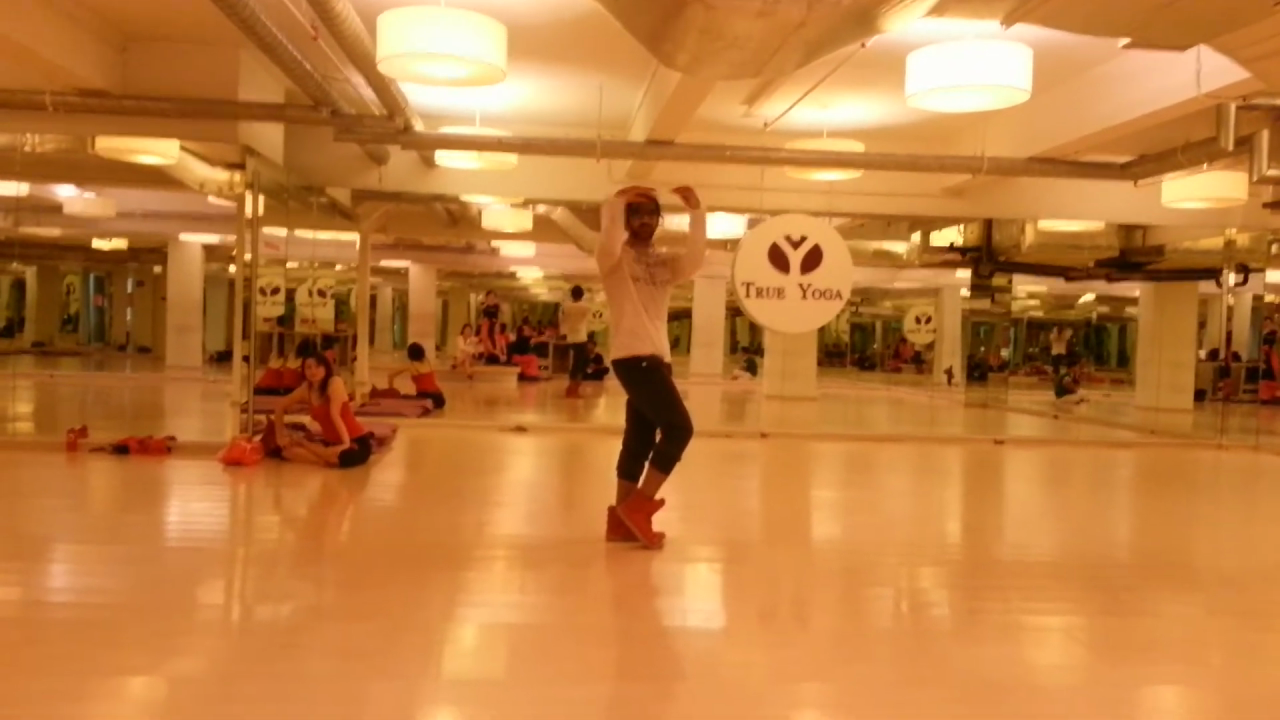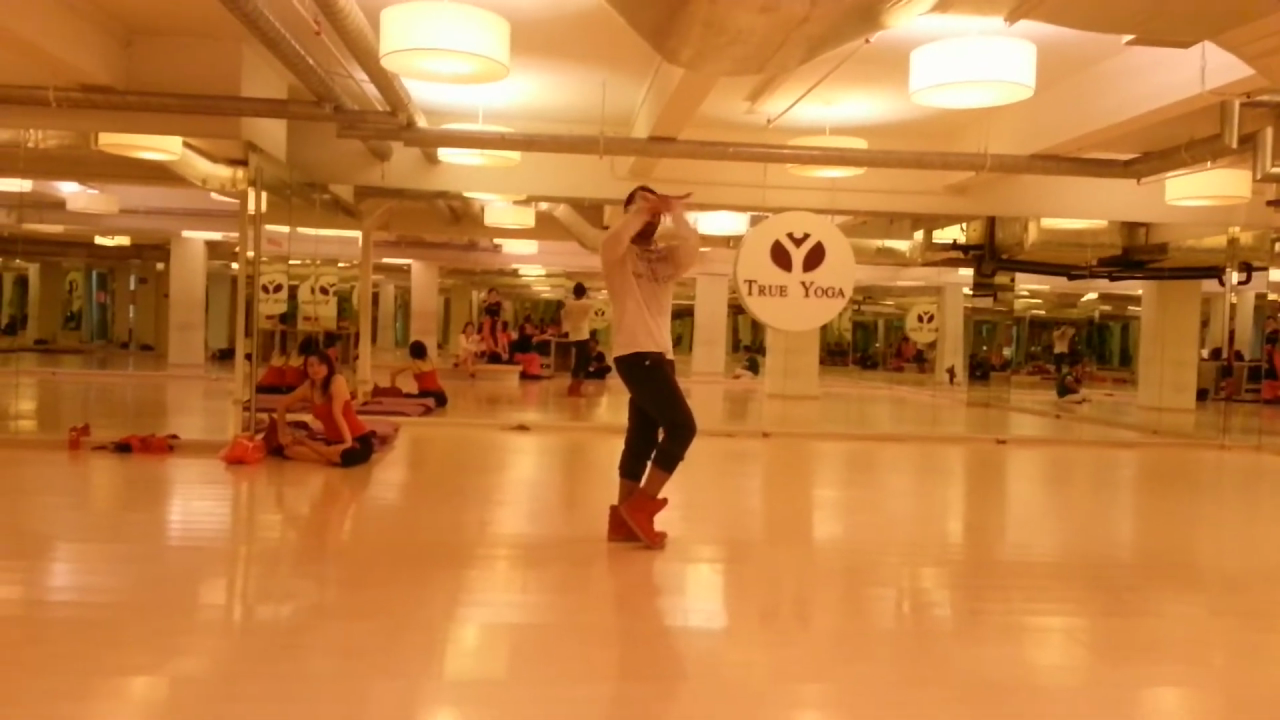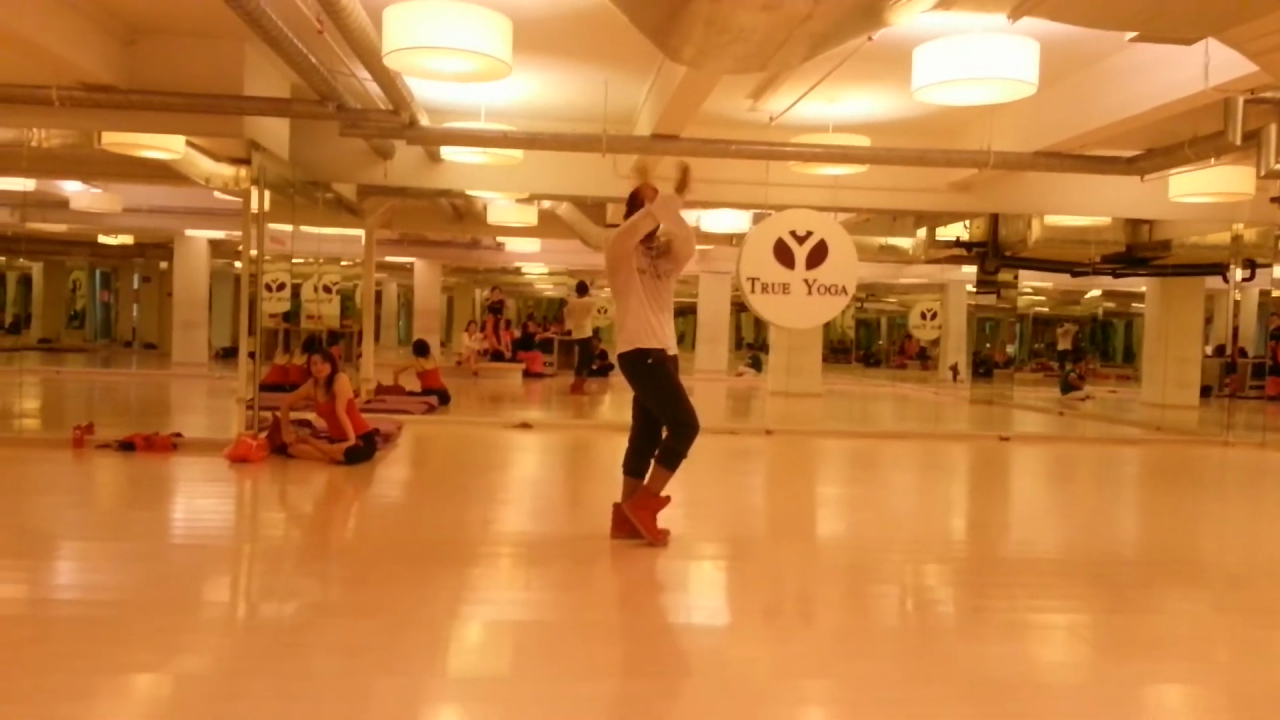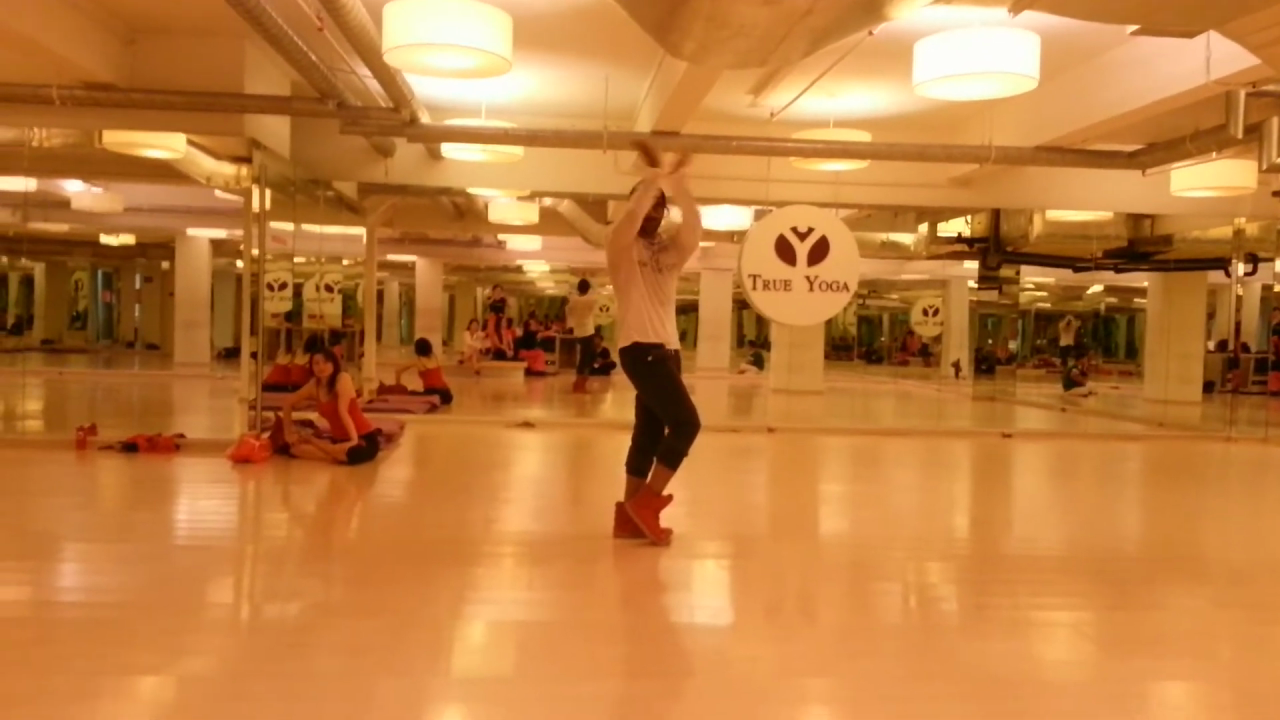
dt=0.1s
person 1, frame 1
left shoulder: (667, 259)
right shoulder: (615, 257)
left elbow: (693, 261)
right elbow: (608, 247)
left wrist: (696, 215)
right wrist: (616, 202)
left hip: (655, 357)
right hip: (632, 356)
left knee: (640, 439)
right knee: (678, 426)
left ankle: (624, 513)
right ankle: (642, 505)
person 1, frame 2
left shoulder: (668, 255)
right shoulder: (617, 253)
left elbow: (690, 250)
right elbow: (614, 240)
left wrist: (673, 210)
right wrist: (643, 208)
left hip: (661, 355)
right hip: (637, 354)
left knee: (642, 439)
right knee: (682, 427)
left ankle: (623, 516)
right ankle: (641, 507)
person 1, frame 3
left shoulder: (670, 254)
right shoulder: (618, 249)
left elbow: (687, 241)
right elbow: (627, 235)
left wrist: (668, 203)
right wrist: (654, 203)
left hip: (666, 354)
right hip: (638, 352)
left knee: (645, 435)
right knee: (683, 424)
left ankle: (628, 511)
right ankle: (643, 502)
person 1, frame 4
left shoulder: (673, 246)
right shoulder: (622, 245)
left elbow: (693, 226)
right elbow: (628, 218)
left wrist: (675, 178)
right wrist: (656, 177)
left hip: (667, 348)
right hip: (640, 348)
left knee: (649, 433)
right knee: (686, 422)
left ankle: (630, 514)
right ankle: (647, 501)
